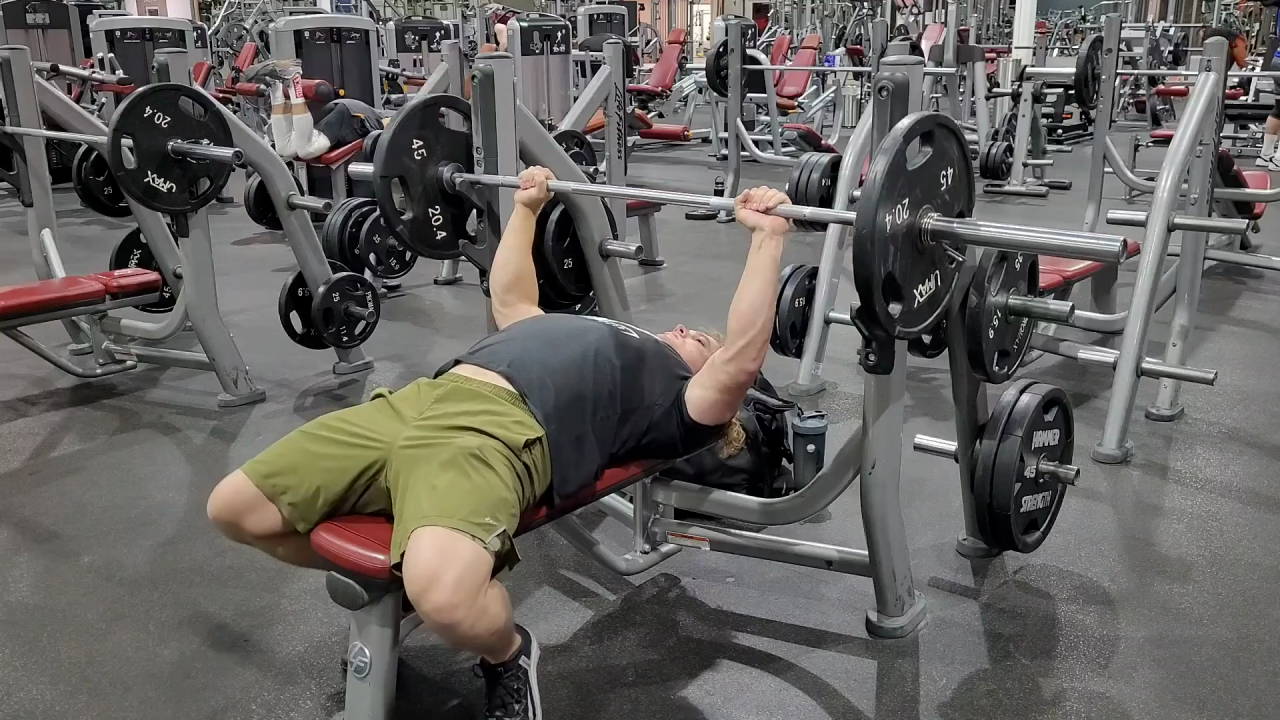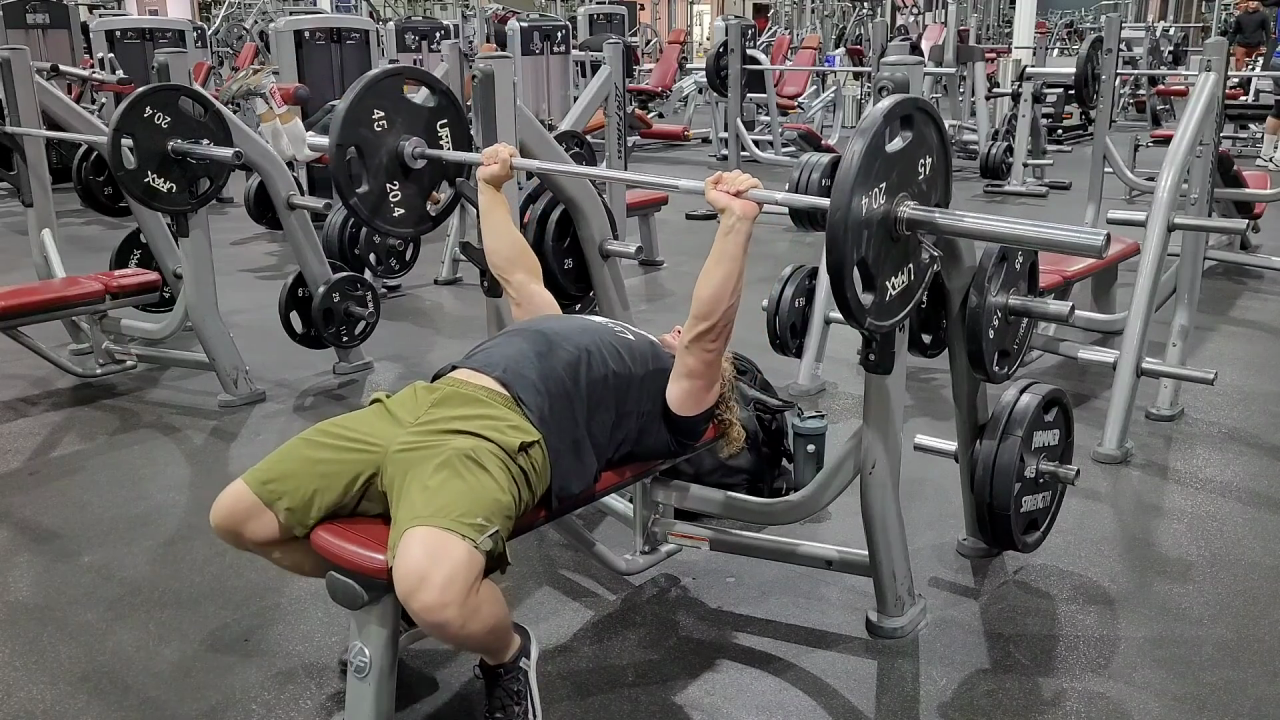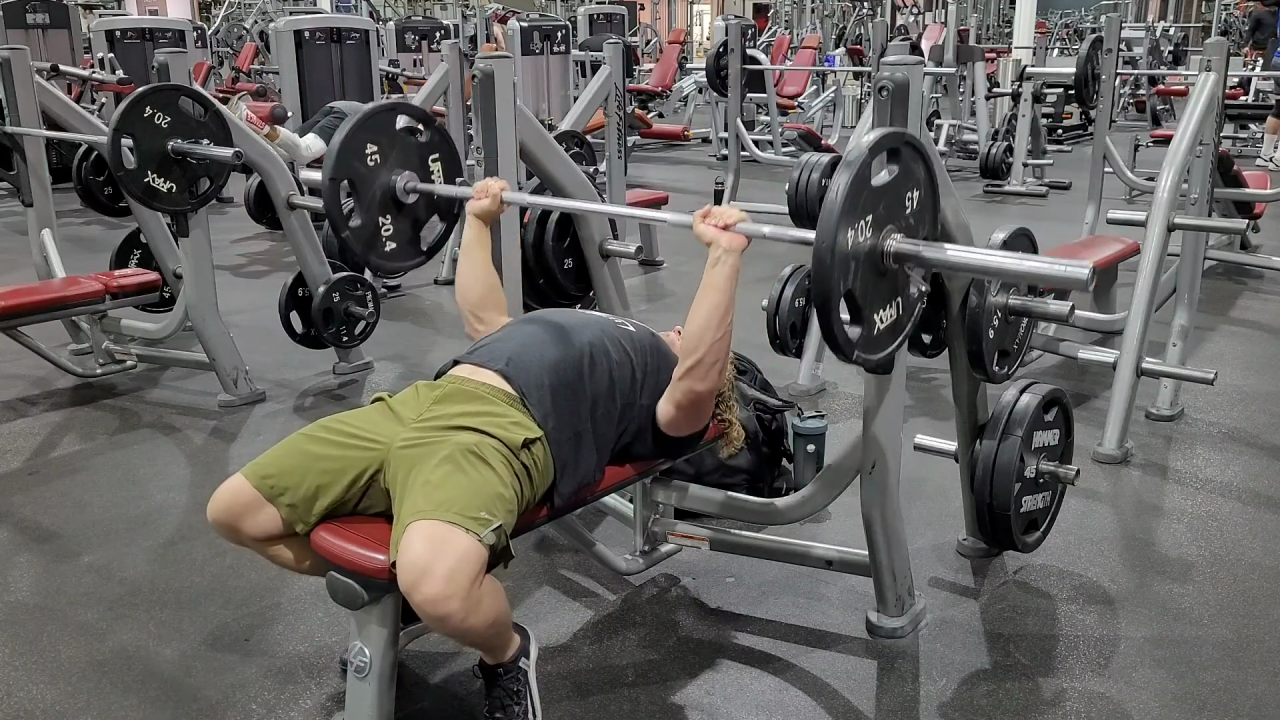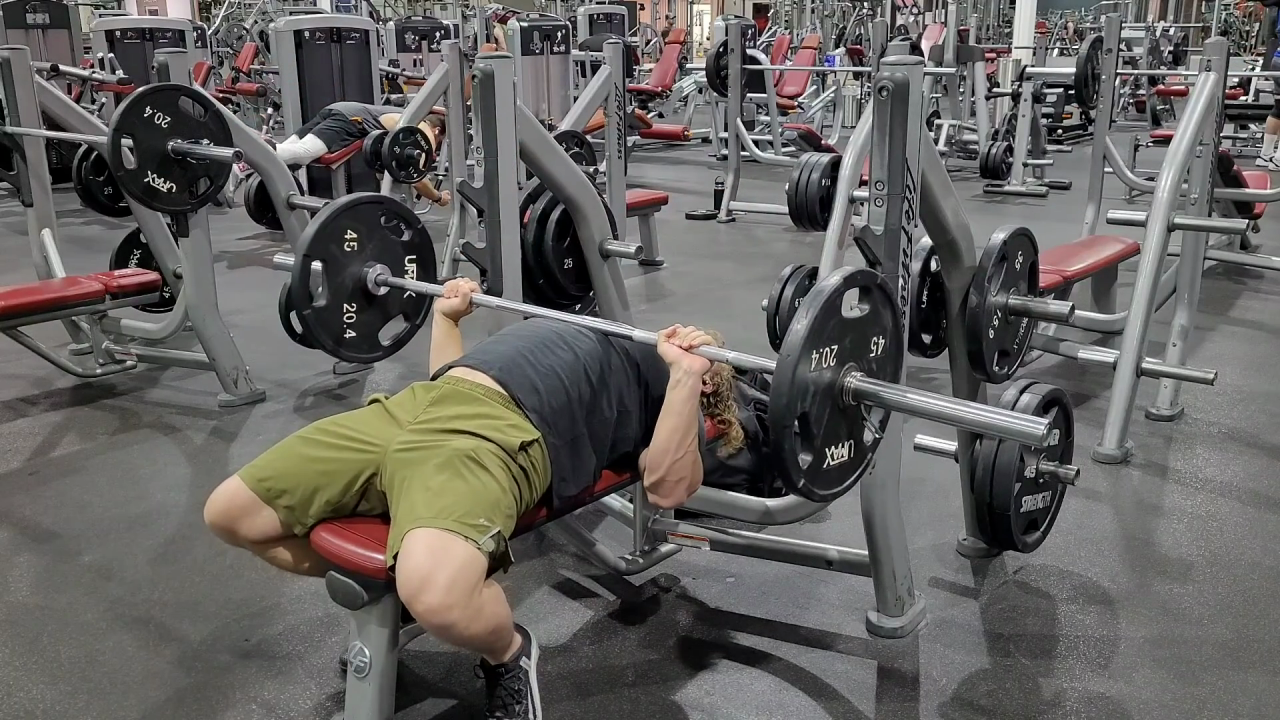
dt=1s
person 1, frame 1
left shoulder: (685, 399)
right shoulder: (599, 347)
left elbow: (742, 358)
right elbow: (509, 303)
left wrist: (767, 236)
right wrist: (524, 209)
left hip: (502, 431)
left knee: (444, 596)
right knee: (233, 509)
left ankle: (509, 655)
person 1, frame 2
left shoulder: (676, 396)
right shoulder: (585, 340)
left elbow: (709, 331)
right elbow: (518, 278)
left wrist: (735, 221)
right wrist: (489, 185)
left knee: (433, 597)
right knee: (236, 518)
left ankle: (508, 655)
person 1, frame 3
left shoulder: (672, 387)
right shoulder: (587, 347)
left elbow: (698, 384)
right elbow: (482, 318)
left wrist: (724, 256)
right wrist: (479, 222)
left knee: (437, 589)
right knee: (233, 512)
left ankle: (507, 655)
person 1, frame 4
left shoulder: (668, 385)
right shoulder: (579, 336)
left elbow: (668, 487)
left wrist: (688, 371)
right wrist: (446, 315)
left knee: (436, 595)
right knee: (229, 514)
left ankle: (509, 654)
